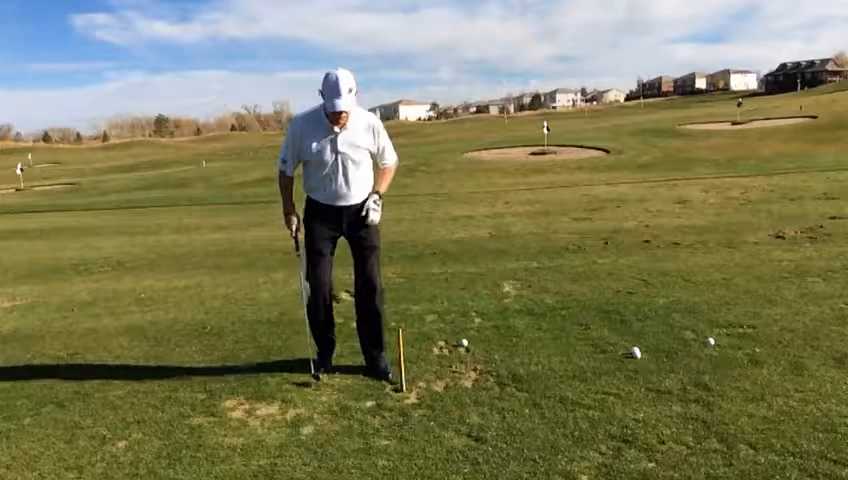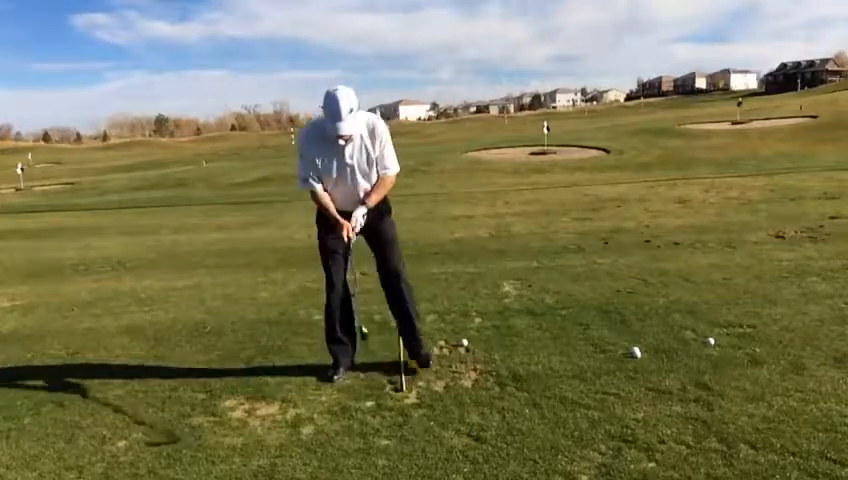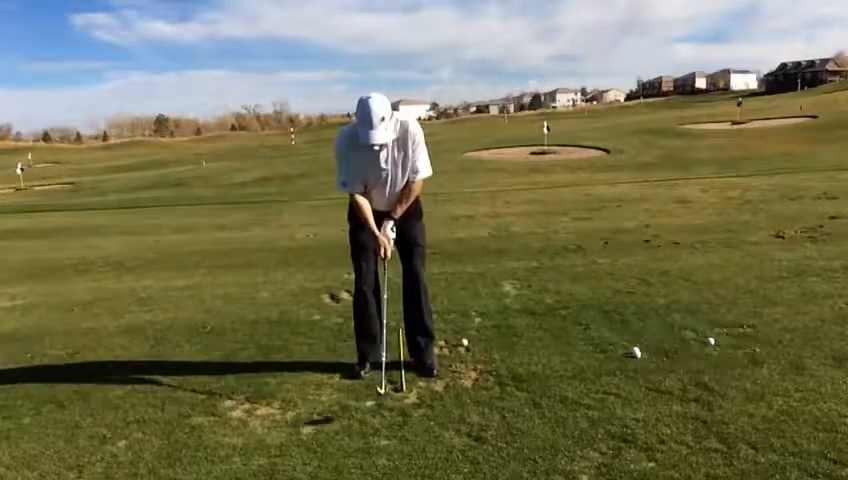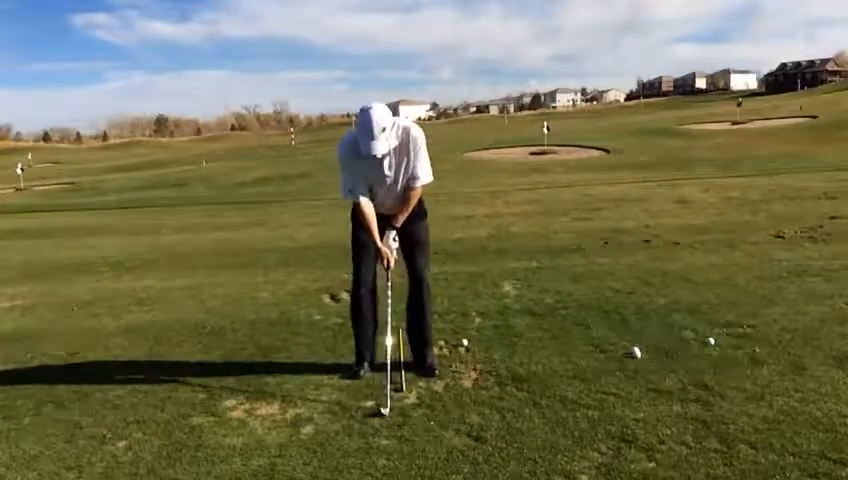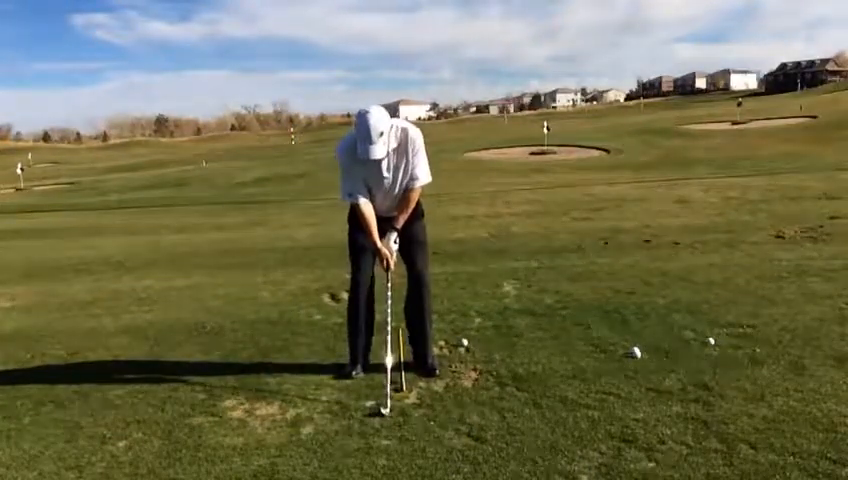
dt=0.5s
person 1, frame 1
left shoulder: (370, 123)
right shoulder: (302, 125)
left elbow: (389, 163)
right elbow: (285, 169)
left wrist: (377, 196)
right wrist: (289, 209)
left hip: (361, 210)
right hip: (320, 212)
left knee: (369, 284)
right knee: (319, 284)
left ankle: (375, 358)
right ankle: (325, 352)
person 1, frame 2
left shoulder: (375, 126)
right shoulder: (309, 137)
left elbow: (389, 174)
right elbow: (314, 187)
left wrist: (364, 208)
right wrist: (338, 220)
left hip: (374, 208)
right hip: (333, 215)
left knee: (393, 273)
right knee: (335, 285)
left ankle: (415, 345)
right ankle: (341, 357)
person 1, frame 3
left shoulder: (409, 130)
right shoulder: (345, 140)
left elbow: (416, 179)
right elbow: (354, 192)
left wrist: (393, 219)
right wrist: (375, 233)
left hip: (405, 209)
right hip: (365, 214)
left knee: (415, 278)
right knee: (365, 281)
left ankle: (422, 353)
right ankle: (368, 354)
person 1, frame 4
left shoulder: (412, 135)
right shoulder: (349, 147)
left elbow: (417, 185)
right elbow: (361, 199)
left wrist: (394, 229)
right wrist: (378, 244)
left hip: (409, 212)
right hip: (369, 214)
left knee: (420, 278)
right knee: (363, 282)
left ankle: (423, 355)
right ankle: (364, 357)
person 1, frame 5
left shoulder: (410, 135)
right shoulder: (347, 150)
left elbow: (415, 186)
right elbow: (360, 201)
left wrist: (395, 230)
right wrist: (377, 245)
left hip: (407, 212)
right hip: (366, 216)
left knee: (419, 278)
right knee: (361, 283)
left ankle: (423, 355)
right ankle: (357, 358)
